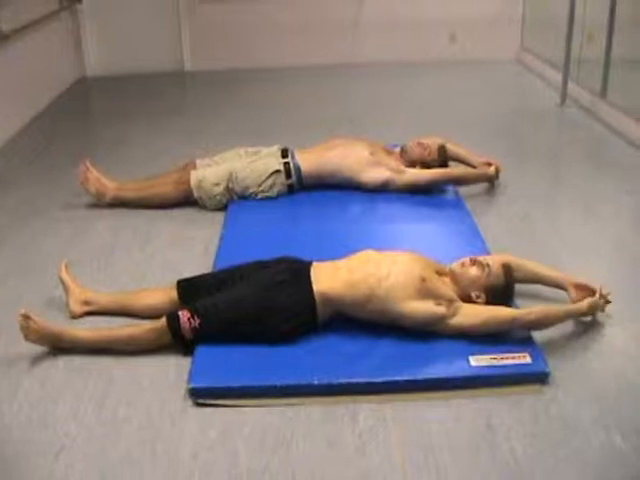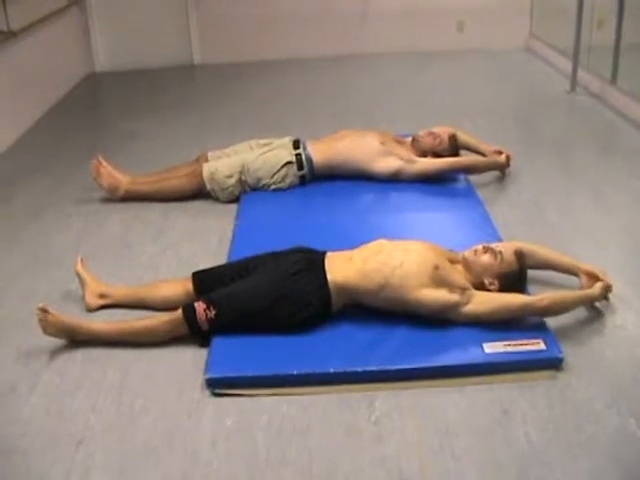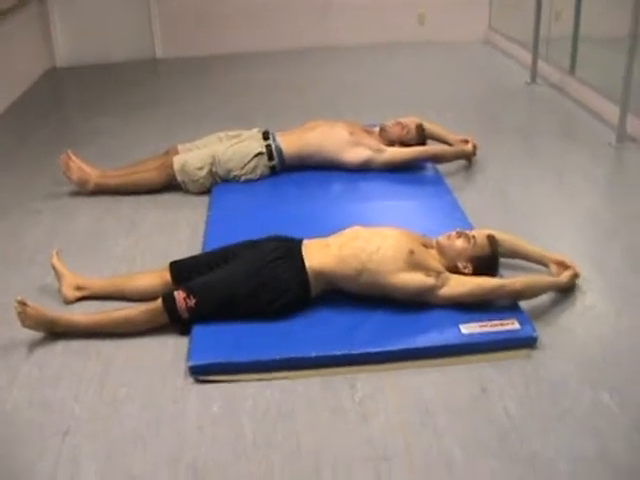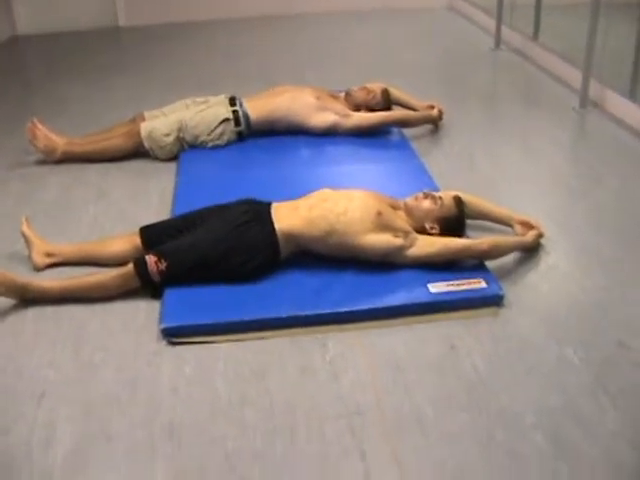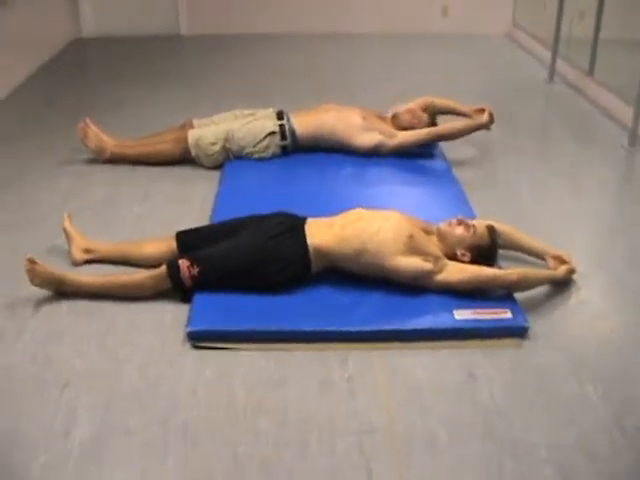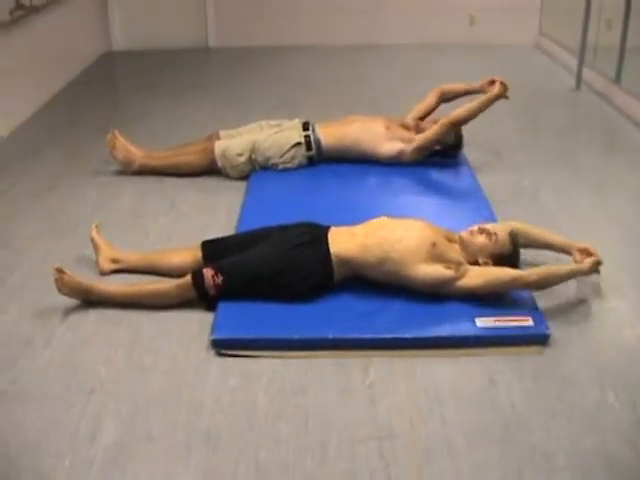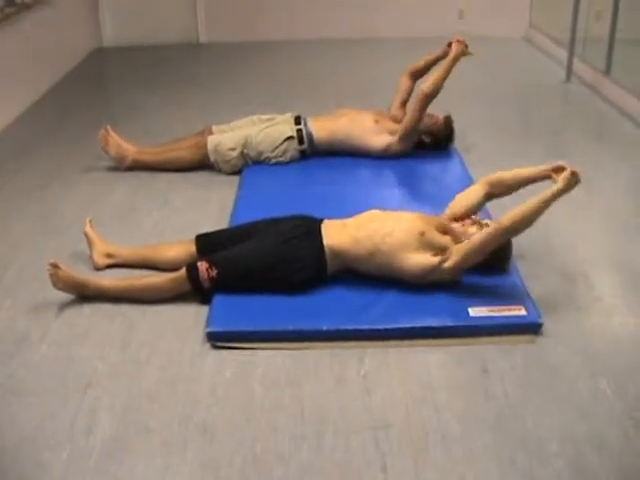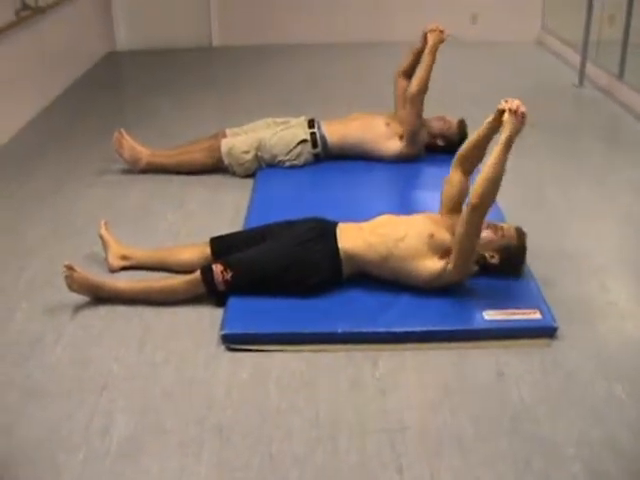
dt=0.5s
person 1, frame 1
left shoulder: (448, 311)
right shoulder: (439, 270)
left elbow: (518, 318)
right elbow: (510, 259)
left wrist: (579, 308)
right wrist: (569, 282)
left hip: (296, 307)
right hip: (297, 271)
left knee: (172, 327)
right knee: (179, 293)
left ankle: (66, 335)
right ankle: (89, 299)
person 1, frame 2
left shoulder: (463, 298)
right shoulder: (451, 259)
left elbow: (531, 304)
right elbow: (522, 246)
left wrist: (588, 294)
right wrist: (581, 269)
left hip: (310, 295)
right hip: (312, 260)
left knee: (190, 317)
right knee: (194, 285)
left ankle: (85, 331)
right ankle: (106, 293)
person 1, frame 3
left shoulder: (437, 282)
right shoulder: (427, 244)
left elbow: (504, 288)
right elbow: (494, 232)
left wrist: (555, 280)
right wrist: (550, 260)
left hip: (289, 283)
right hip: (288, 248)
left knee: (168, 307)
right knee: (171, 275)
left ankle: (63, 322)
right ankle: (81, 284)
person 1, frame 4
left shoulder: (406, 243)
right shoulder: (392, 204)
left elbow: (471, 247)
right elbow: (462, 194)
left wrist: (522, 240)
right wrist: (515, 219)
left hip: (259, 244)
right hip: (259, 210)
left knee: (143, 270)
right knee: (143, 240)
right ankle: (52, 251)
person 1, frame 5
left shoulder: (435, 268)
right shoulder: (427, 230)
left elbow: (501, 277)
right elbow: (496, 225)
left wrist: (552, 275)
right wrist: (550, 255)
left hip: (292, 259)
right hip: (293, 225)
left knee: (173, 274)
right knee: (178, 244)
left ankle: (70, 283)
right ankle: (89, 249)
person 1, frame 6
left shoulder: (456, 274)
right shoulder: (451, 237)
left elbow: (520, 276)
right elbow: (517, 225)
left wrist: (576, 268)
right wrist: (572, 246)
left hip: (314, 267)
right hip: (317, 235)
left knee: (197, 284)
right knee: (203, 255)
left ankle: (97, 293)
right ankle: (117, 259)
person 1, frame 7
left shoulder: (444, 265)
right shoulder: (448, 224)
left elbow: (503, 228)
right elbow: (489, 184)
left wrist: (555, 191)
right wrist: (548, 169)
left hip: (309, 261)
right hip: (313, 228)
left knee: (195, 276)
right knee: (196, 246)
left ankle: (94, 287)
right ankle: (112, 253)
person 1, frame 8
left shoulder: (454, 269)
right shoulder: (447, 225)
left elbow: (477, 204)
right elbow: (463, 164)
left wrist: (507, 140)
right wrist: (495, 123)
left hip: (321, 263)
right hip: (324, 231)
left knee: (208, 278)
right knee: (209, 252)
left ankle: (107, 289)
right ankle: (126, 255)
person 2, frame 1
left shoulder: (395, 175)
right shoulder: (390, 150)
left elbow: (439, 173)
right elbow: (440, 140)
left wrist: (483, 174)
right wrist: (480, 161)
left hip: (282, 175)
right hip: (280, 155)
left knee: (190, 187)
right knee: (192, 167)
left ankle: (112, 194)
right ankle: (117, 187)
person 2, frame 2
left shoulder: (406, 163)
right shoulder: (400, 141)
left elbow: (451, 164)
right elbow: (451, 129)
left wrist: (495, 162)
right wrist: (490, 150)
left hip: (293, 166)
right hip: (290, 145)
left knee: (204, 178)
right knee: (204, 161)
left ankle: (125, 188)
right ankle: (130, 181)
person 2, frame 3
left shoulder: (374, 154)
right shoulder: (369, 131)
left elbow: (421, 151)
right elbow: (418, 119)
left wrist: (462, 152)
right wrist: (456, 139)
left hip: (263, 157)
right hip: (261, 137)
left knee: (174, 171)
right knee: (174, 153)
left ankle: (95, 182)
right ankle: (98, 174)
person 2, frame 4
left shoulder: (342, 118)
right shoulder: (336, 96)
left elbow: (386, 118)
right elbow: (386, 85)
left wrist: (428, 116)
right wrist: (421, 105)
left hip: (230, 123)
right hip: (227, 103)
left knee: (142, 137)
right knee: (141, 120)
left ankle: (63, 151)
right ankle: (67, 142)
person 2, frame 5
left shoulder: (385, 140)
right shoulder: (384, 117)
left elbow: (434, 132)
right elbow: (427, 101)
left wrist: (476, 123)
right wrist: (471, 110)
left hip: (277, 136)
right hip: (276, 118)
left knee: (190, 145)
right knee: (190, 127)
left ankle: (112, 151)
right ankle: (116, 145)
person 2, frame 6
left shoulder: (408, 150)
right shoulder: (406, 125)
left elbow: (452, 121)
right elbow: (439, 92)
left wrist: (489, 97)
right wrist: (480, 86)
left hip: (302, 147)
right hip: (301, 128)
left knee: (218, 156)
right knee: (218, 139)
left ankle: (140, 161)
right ankle: (144, 156)
person 2, frame 7
left shoulder: (400, 142)
right shoulder: (395, 118)
left elbow: (424, 96)
right elbow: (411, 76)
left wrist: (451, 59)
right wrist: (443, 54)
left hip: (294, 141)
right hip: (293, 122)
left knee: (208, 151)
right knee: (209, 133)
left ankle: (133, 157)
right ankle: (135, 151)
person 2, frame 8
left shoulder: (410, 145)
right shoulder: (403, 123)
left elbow: (415, 93)
right elbow: (403, 76)
left wrist: (432, 49)
right wrist: (423, 46)
left hip: (308, 144)
right hip: (306, 126)
left knee: (223, 153)
right knee: (223, 137)
left ankle: (147, 161)
right ankle: (149, 154)
